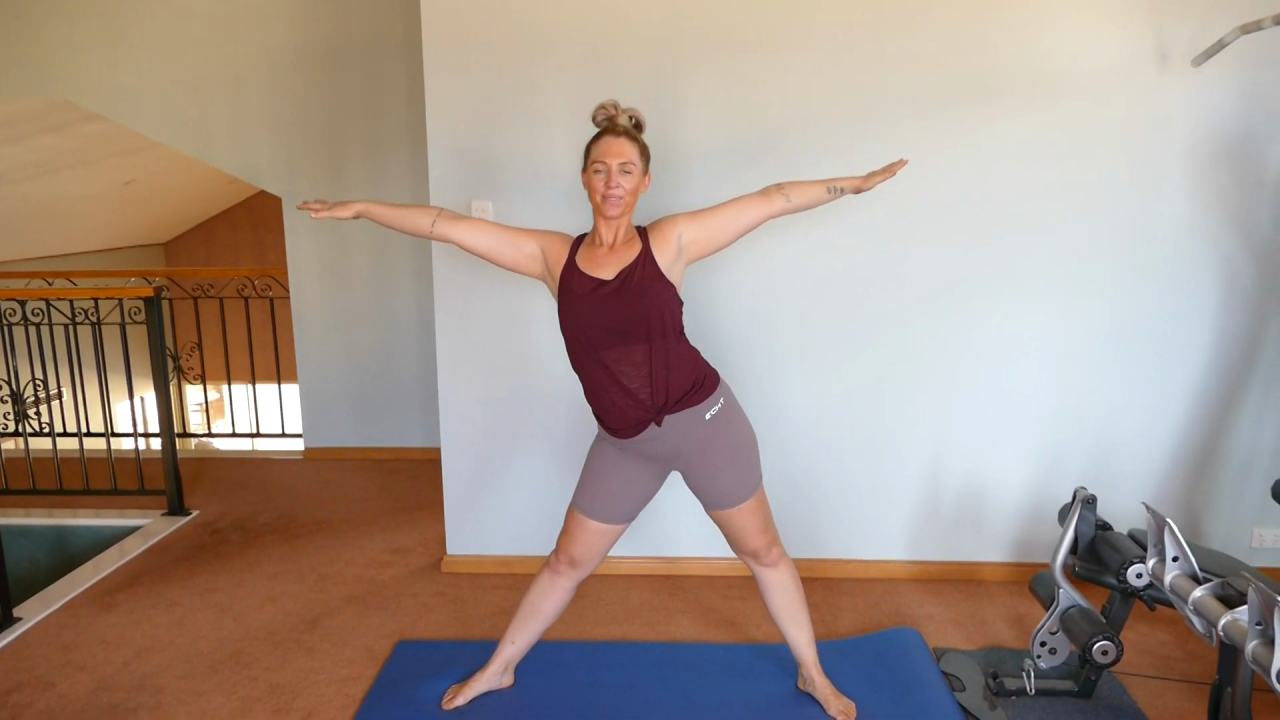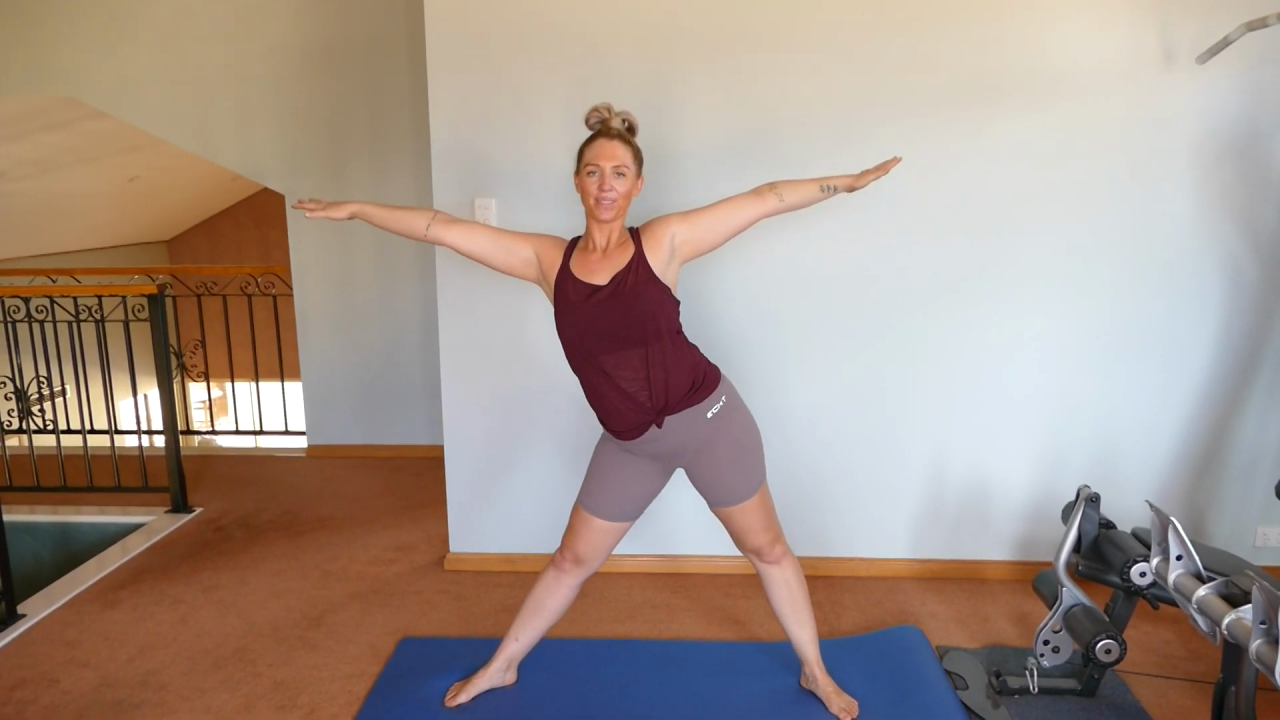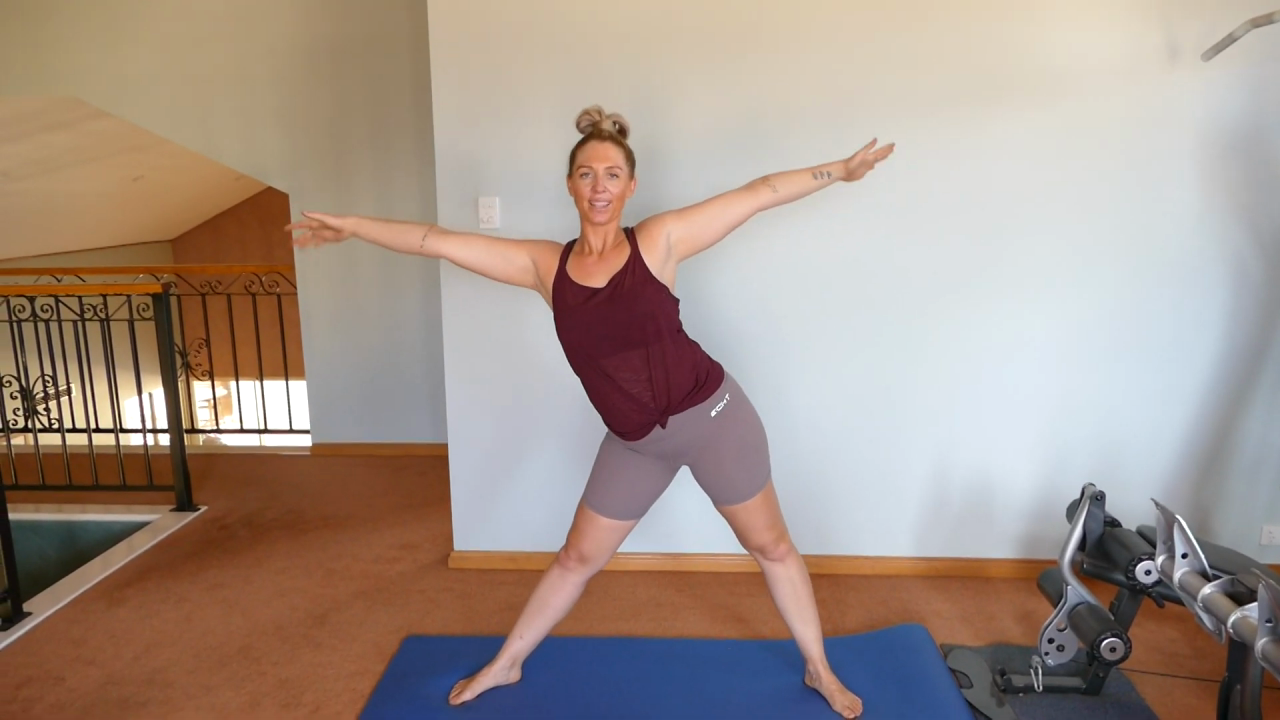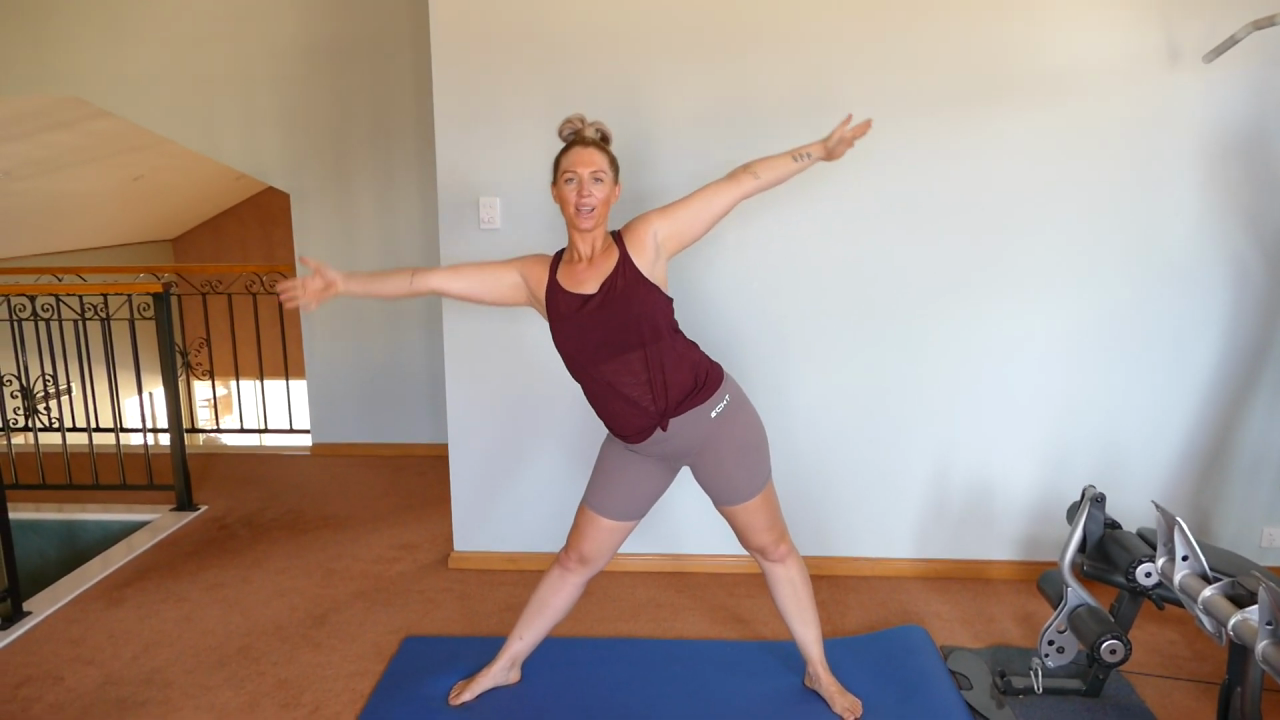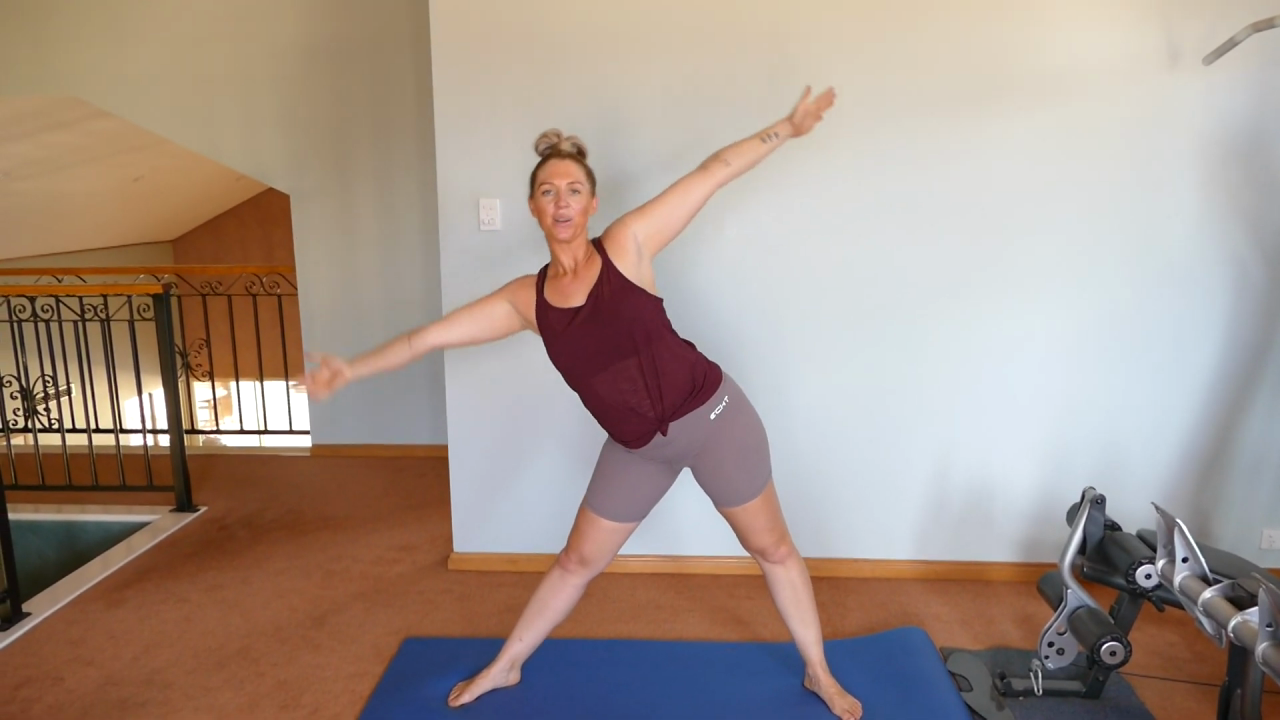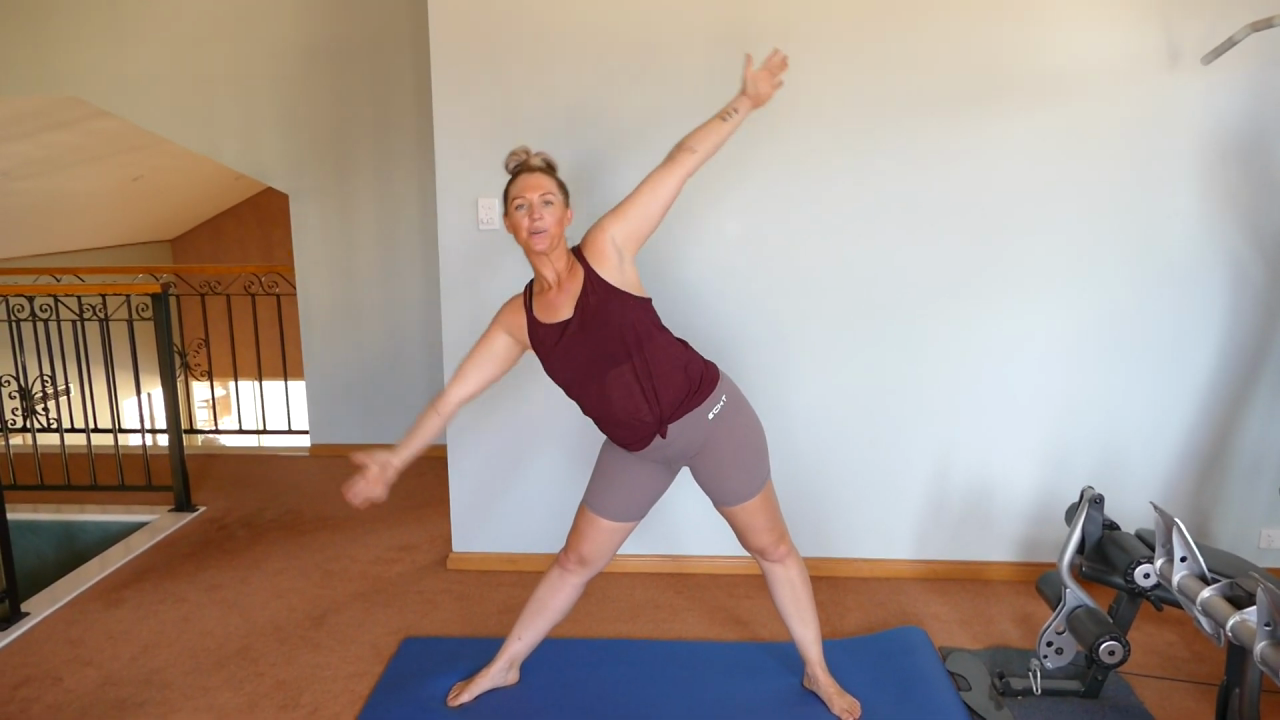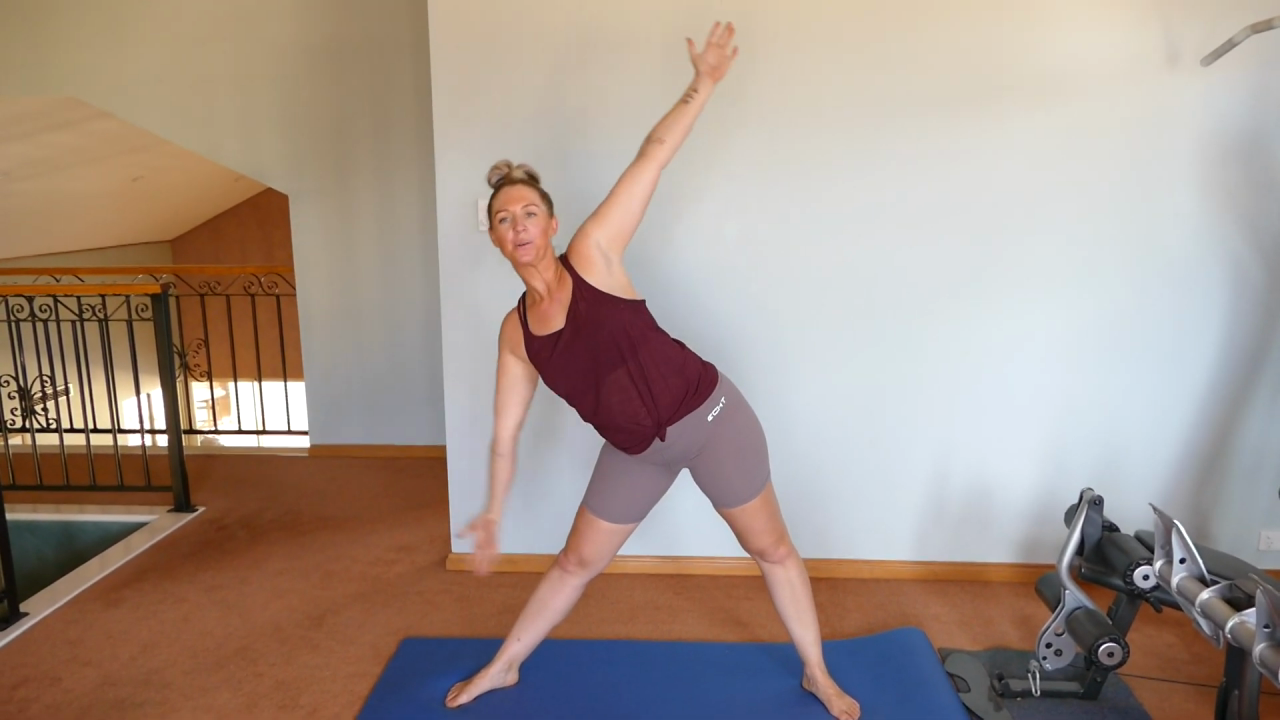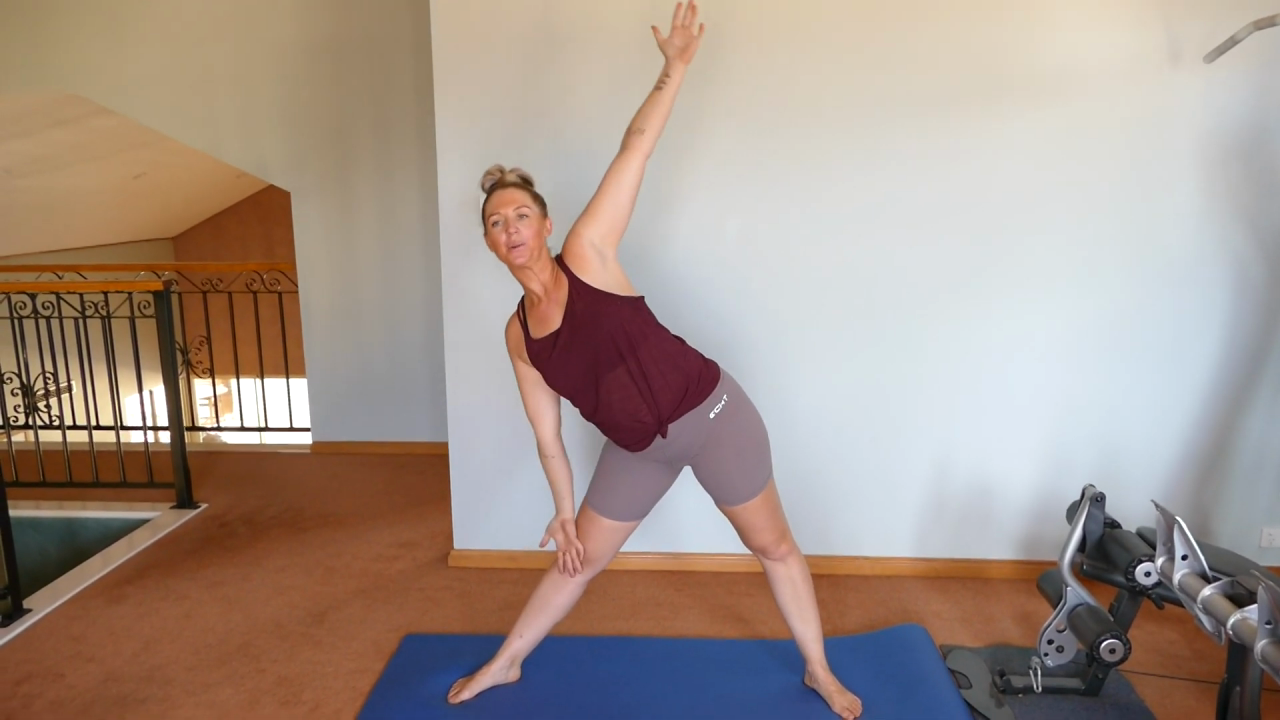
dt=0.2s
person 1, frame 1
left shoulder: (669, 241)
right shoulder: (554, 256)
left elbow: (771, 200)
right elbow: (448, 225)
left wrist: (852, 183)
right wrist: (360, 207)
left hip: (704, 421)
right hip: (624, 443)
left knee: (763, 551)
right knee: (568, 561)
right ankle: (497, 669)
person 1, frame 2
left shoulder: (661, 242)
right shoulder: (548, 261)
left elbow: (763, 200)
right elbow: (443, 228)
left wrist: (844, 181)
right wrist: (355, 208)
left hip: (707, 419)
right hip: (629, 441)
left knee: (766, 547)
right knee: (573, 559)
right ankle: (500, 667)
person 1, frame 3
left shoulder: (657, 241)
right shoulder: (546, 266)
left elbow: (757, 194)
right elbow: (440, 241)
left wrist: (837, 169)
right wrist: (350, 225)
left hip: (711, 416)
right hip: (634, 442)
left knee: (771, 545)
right knee: (577, 558)
left ankle: (820, 670)
right ankle: (504, 665)
person 1, frame 4
left shoulder: (643, 242)
right shoulder: (538, 280)
left elbow: (738, 184)
right elbow: (434, 281)
left wrist: (814, 151)
right wrist: (344, 283)
left hip: (711, 416)
right hip: (636, 443)
left knee: (772, 546)
right knee: (577, 559)
left ankle: (819, 671)
right ankle: (504, 665)
person 1, frame 5
left shoulder: (624, 247)
right shoulder: (525, 298)
left elbow: (706, 178)
right elbow: (434, 335)
left wrist: (784, 129)
right wrist: (355, 368)
left hip: (710, 415)
right hip: (634, 446)
left knee: (772, 548)
right knee: (577, 560)
right ankle: (504, 666)
person 1, frame 6
left shoulder: (605, 252)
right shoulder: (515, 318)
left elbow: (677, 166)
right elbow: (457, 392)
left wrist: (744, 102)
right wrist: (396, 458)
left hip: (708, 412)
right hip: (636, 443)
left knee: (771, 546)
right knee: (578, 560)
right ankle: (503, 665)
person 1, frame 7
left shoulder: (592, 255)
right shoulder: (515, 334)
left elbow: (651, 160)
right elbow: (507, 429)
left wrist: (702, 85)
right wrist: (492, 512)
left hip: (707, 417)
right hip: (635, 450)
left knee: (771, 548)
right knee: (576, 561)
person 1, frame 8
left shoulder: (587, 253)
right shoulder: (518, 335)
left elbow: (636, 147)
right elbow: (548, 436)
left wrist: (675, 66)
right wrist: (563, 512)
left hip: (709, 414)
right hip: (637, 448)
left knee: (774, 546)
right knee: (578, 558)
